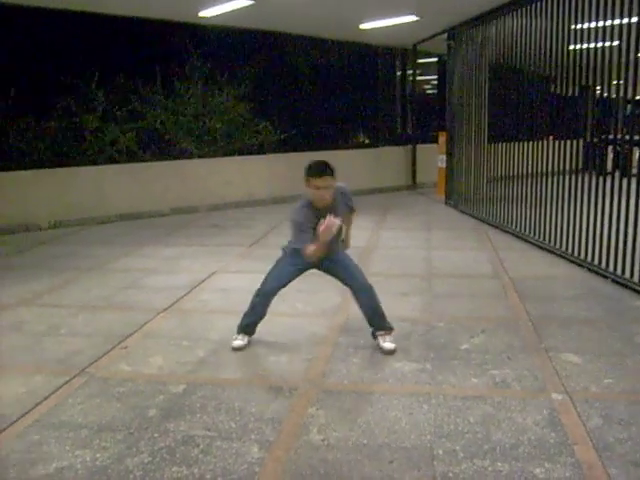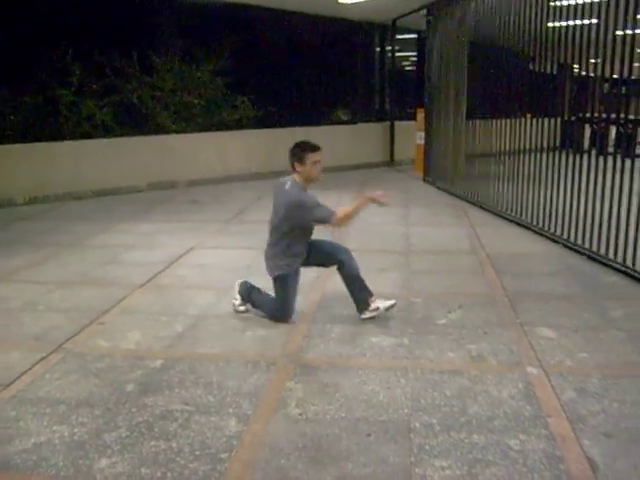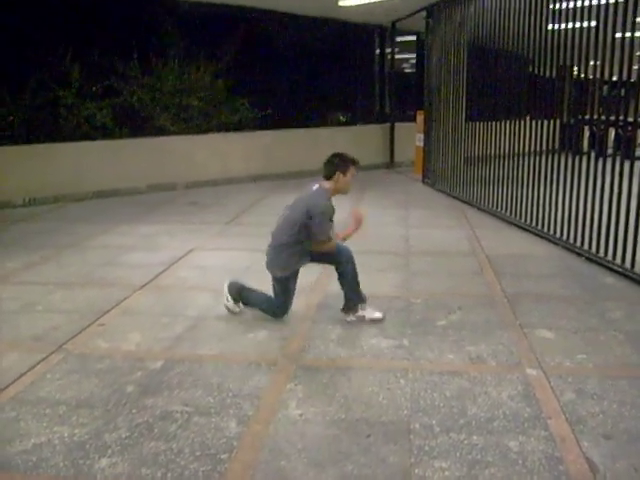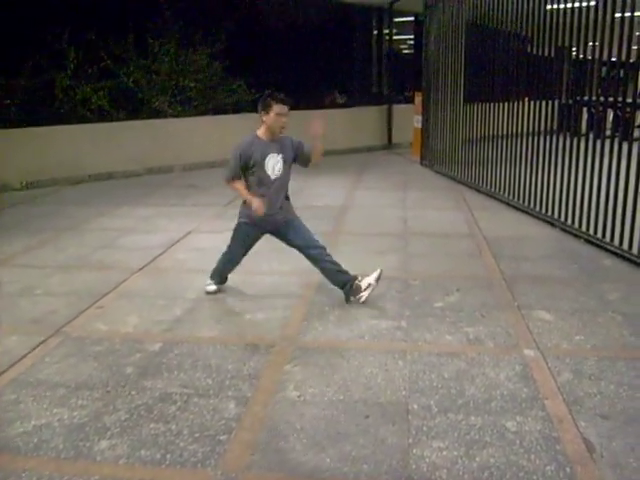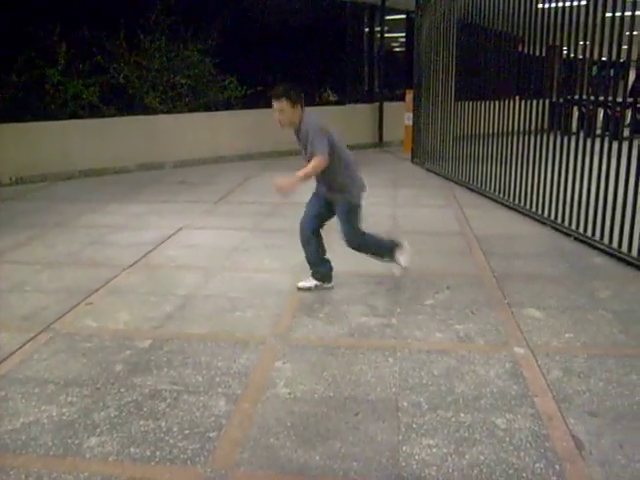
dt=1s
person 1, frame 1
left shoulder: (342, 193)
right shoulder: (300, 215)
right elbow: (311, 254)
left wrist: (347, 236)
right wrist: (322, 240)
left hip: (333, 250)
right hip: (302, 254)
left knee: (362, 287)
right knee: (267, 289)
left ankle: (382, 331)
right ankle: (245, 331)
person 1, frame 2
left shoulder: (285, 183)
right shoulder: (299, 198)
right elbow: (337, 221)
left wrist: (319, 217)
right wrist: (367, 199)
left hip: (299, 247)
right hip: (284, 259)
left knee: (342, 254)
right knee: (282, 315)
left ankle: (367, 304)
right ankle: (245, 290)
person 1, frame 3
left shoulder: (318, 189)
right shoulder: (321, 204)
right elbow: (322, 245)
right wrist: (350, 231)
left hip: (302, 244)
right hip: (285, 256)
left knee: (344, 256)
right knee: (279, 311)
left ankle: (354, 307)
right ankle: (236, 291)
person 1, frame 4
left shoulder: (288, 144)
right shoulder: (246, 147)
left elbow: (313, 159)
right elbow: (232, 179)
left wrist: (317, 138)
right wrist: (251, 200)
left hip: (282, 214)
right hip: (253, 216)
left knee: (314, 249)
right knee: (233, 256)
left ankle: (352, 287)
right ankle: (216, 279)
person 1, frame 5
left shoulder: (311, 126)
right shoulder: (301, 126)
left elbow: (321, 160)
left wrist: (294, 180)
left hip: (345, 188)
right hip: (326, 187)
left knee: (353, 238)
right knee: (307, 228)
left ankle: (395, 249)
right ankle: (321, 275)
